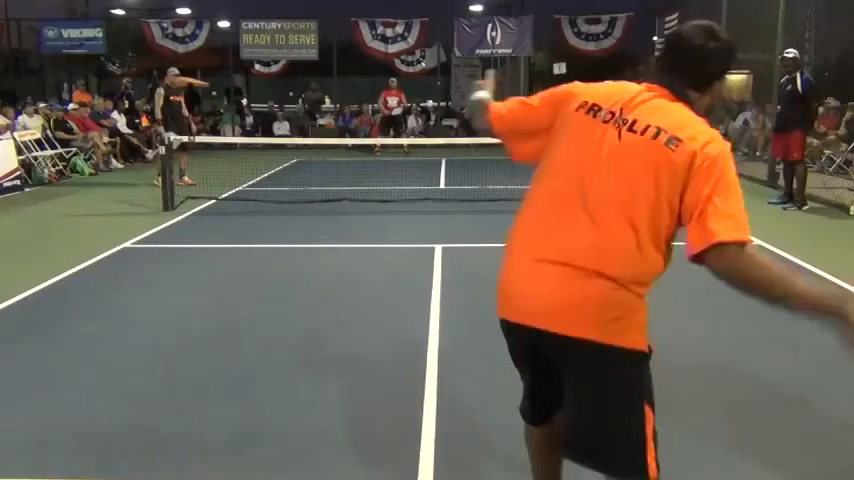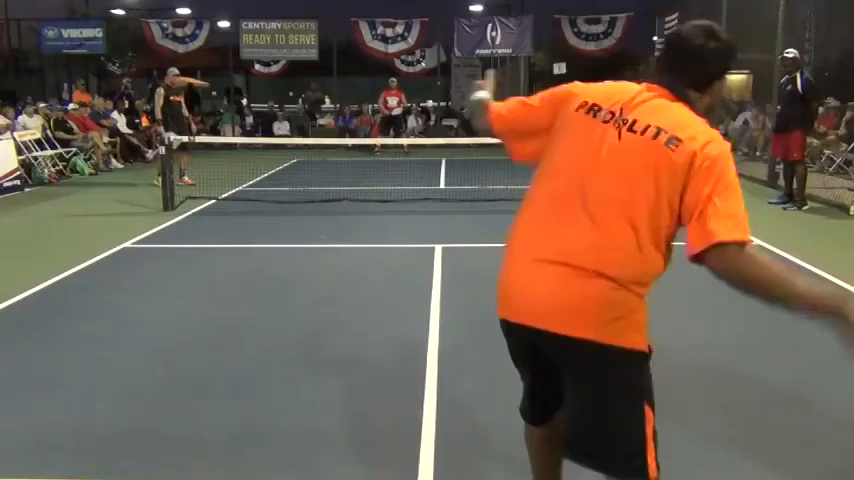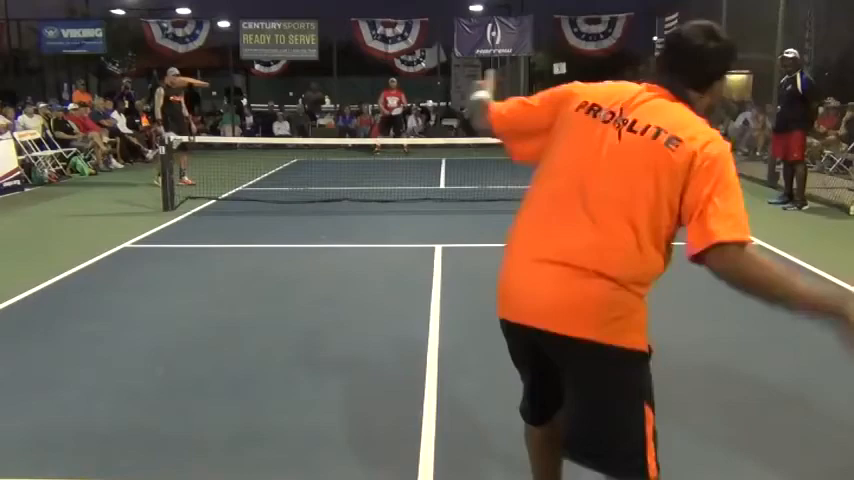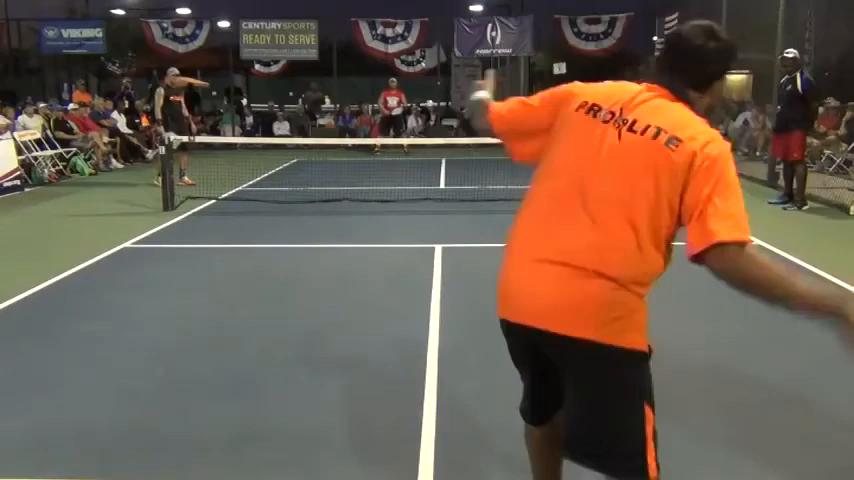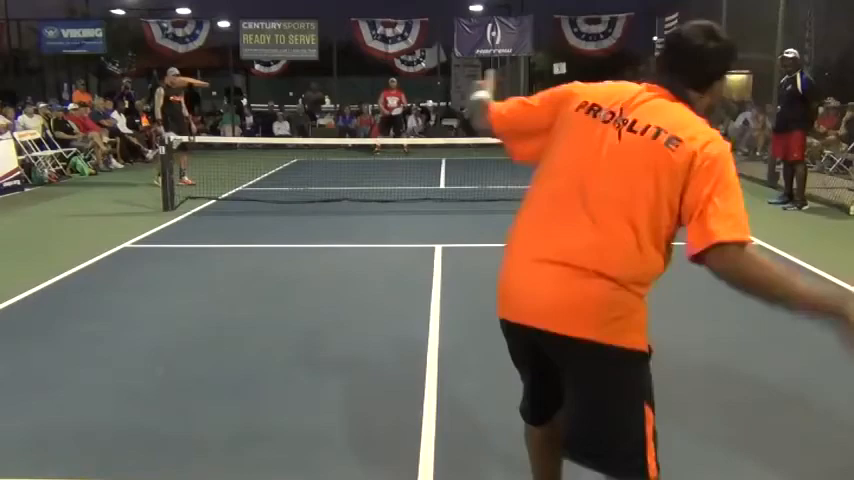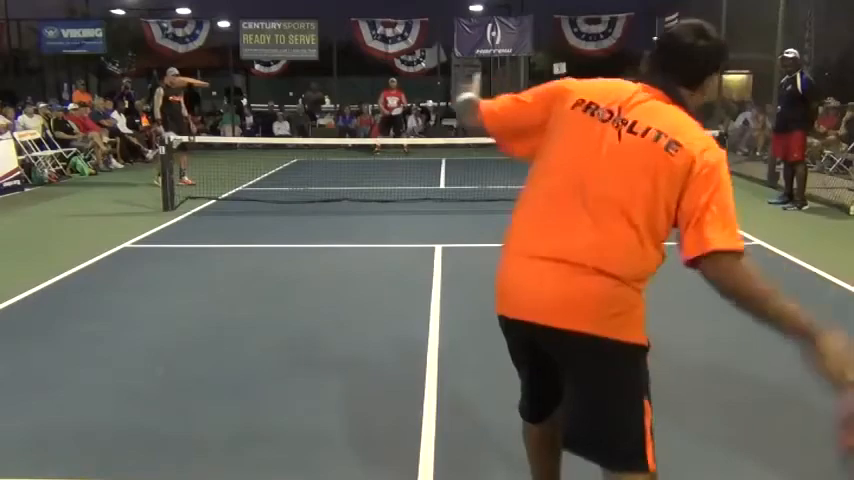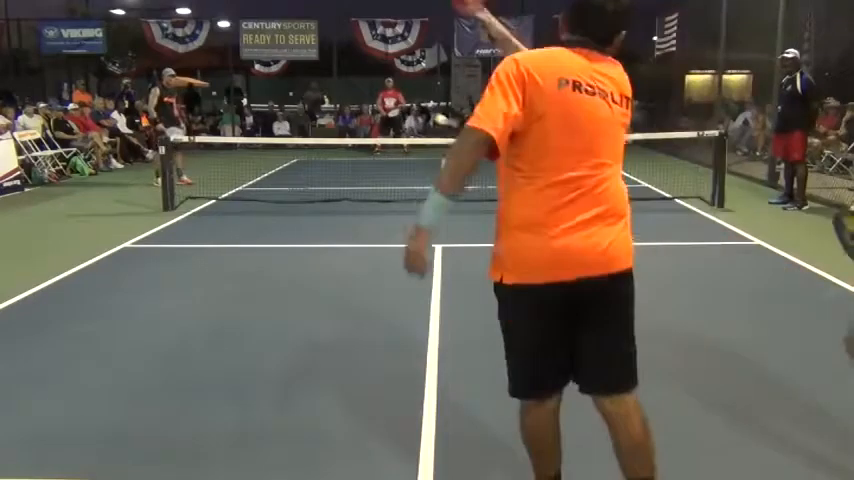
dt=0.4s
person 1, frame 1
left shoulder: (580, 96)
right shoulder: (704, 145)
left elbow: (487, 121)
right elbow: (727, 258)
left wrist: (481, 97)
left hip: (519, 296)
right hip: (600, 317)
left knee: (544, 411)
person 1, frame 2
left shoulder: (580, 96)
right shoulder: (703, 145)
left elbow: (487, 121)
right elbow: (728, 258)
left wrist: (481, 97)
left hip: (520, 296)
right hip: (600, 317)
left knee: (544, 412)
person 1, frame 3
left shoulder: (580, 96)
right shoulder: (703, 145)
left elbow: (487, 120)
right elbow: (728, 258)
left wrist: (481, 97)
left hip: (520, 296)
right hip: (600, 316)
left knee: (544, 412)
person 1, frame 4
left shoulder: (580, 96)
right shoulder: (703, 145)
left elbow: (488, 119)
right elbow: (728, 258)
left wrist: (481, 97)
left hip: (520, 296)
right hip: (600, 316)
left knee: (544, 412)
person 1, frame 5
left shoulder: (580, 96)
right shoulder: (703, 145)
left elbow: (487, 119)
right elbow: (728, 258)
left wrist: (481, 97)
left hip: (520, 297)
right hip: (600, 317)
left knee: (544, 412)
person 1, frame 6
left shoulder: (574, 94)
right shoulder: (698, 151)
left elbow: (476, 117)
right elbow: (722, 267)
left wrist: (465, 99)
right wrist: (813, 335)
left hip: (519, 294)
right hip: (599, 311)
left knee: (541, 410)
person 1, frame 7
left shoulder: (523, 68)
right shoulder: (618, 82)
left elbow: (475, 142)
left wrist: (425, 221)
left hip: (531, 264)
right hip: (606, 259)
left knee: (538, 397)
right knee: (618, 396)
person 2, frame 1
left shoulder: (804, 80)
right shoulder: (784, 81)
left elbow: (811, 103)
left wrist: (808, 124)
right wrist: (777, 123)
left hip: (797, 127)
right hip: (783, 126)
left knee: (797, 161)
right knee: (786, 160)
left ankle: (801, 199)
right ankle: (788, 194)
person 2, frame 2
left shoulder: (804, 80)
right shoulder: (784, 81)
left elbow: (811, 103)
left wrist: (808, 124)
right wrist: (777, 123)
left hip: (797, 127)
right hip: (783, 126)
left knee: (797, 161)
right knee: (786, 160)
left ankle: (800, 199)
right ankle: (788, 194)
person 2, frame 3
left shoulder: (804, 80)
right shoulder: (784, 81)
left elbow: (811, 104)
left wrist: (807, 124)
right wrist: (777, 123)
left hip: (797, 127)
right hip: (783, 126)
left knee: (797, 161)
right knee: (786, 160)
left ankle: (800, 199)
right ankle: (788, 194)
person 2, frame 4
left shoulder: (804, 80)
right shoulder: (784, 81)
left elbow: (811, 104)
left wrist: (808, 124)
right wrist: (777, 123)
left hip: (797, 127)
right hip: (783, 126)
left knee: (797, 161)
right knee: (786, 160)
left ankle: (800, 199)
right ankle: (788, 194)
person 2, frame 5
left shoulder: (804, 80)
right shoulder: (784, 81)
left elbow: (812, 105)
left wrist: (808, 125)
right wrist: (777, 124)
left hip: (797, 127)
right hip: (783, 126)
left knee: (797, 161)
right knee: (786, 161)
left ankle: (800, 199)
right ankle: (788, 194)
person 2, frame 6
left shoulder: (804, 80)
right shoulder: (784, 81)
left elbow: (812, 105)
left wrist: (809, 125)
right wrist: (777, 124)
left hip: (797, 127)
right hip: (783, 126)
left knee: (798, 161)
right knee: (786, 161)
left ankle: (800, 199)
right ankle: (788, 194)
person 2, frame 7
left shoulder: (804, 80)
right shoulder: (785, 80)
left elbow: (812, 105)
left wrist: (809, 126)
right wrist: (778, 124)
left hip: (798, 128)
right hip: (784, 127)
left knee: (798, 161)
right knee: (787, 161)
left ankle: (801, 199)
right ankle: (788, 194)
